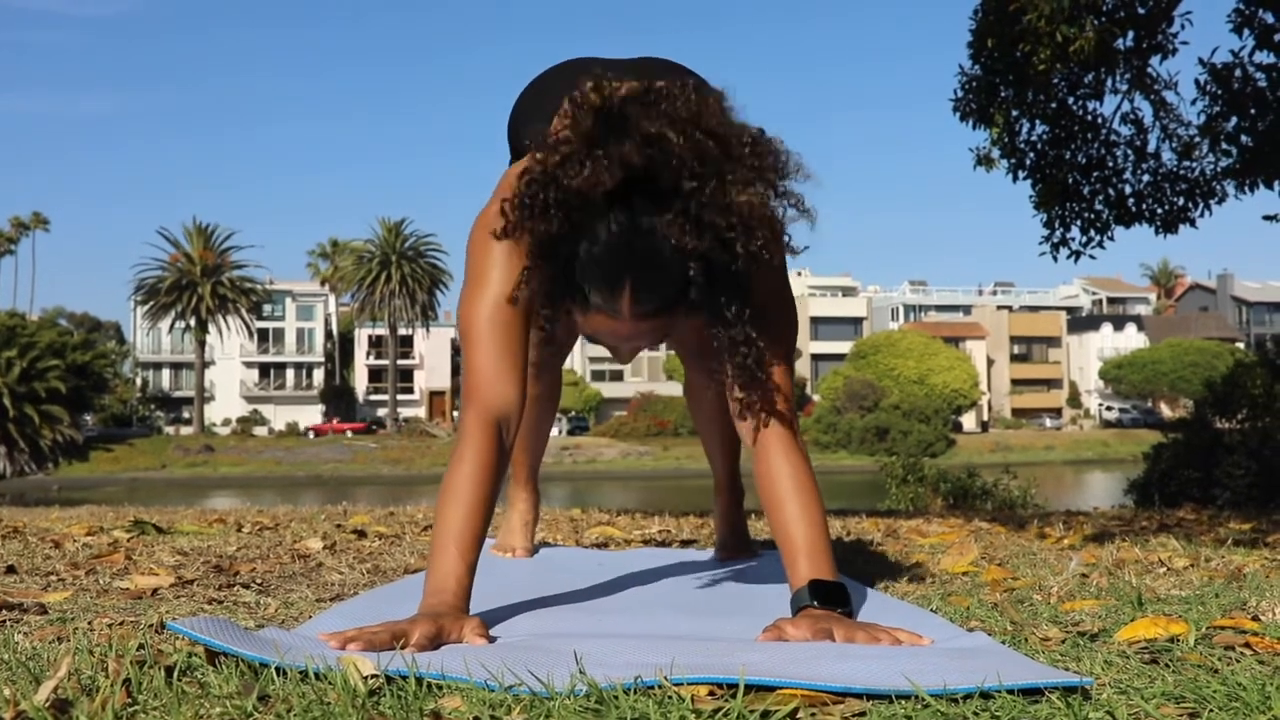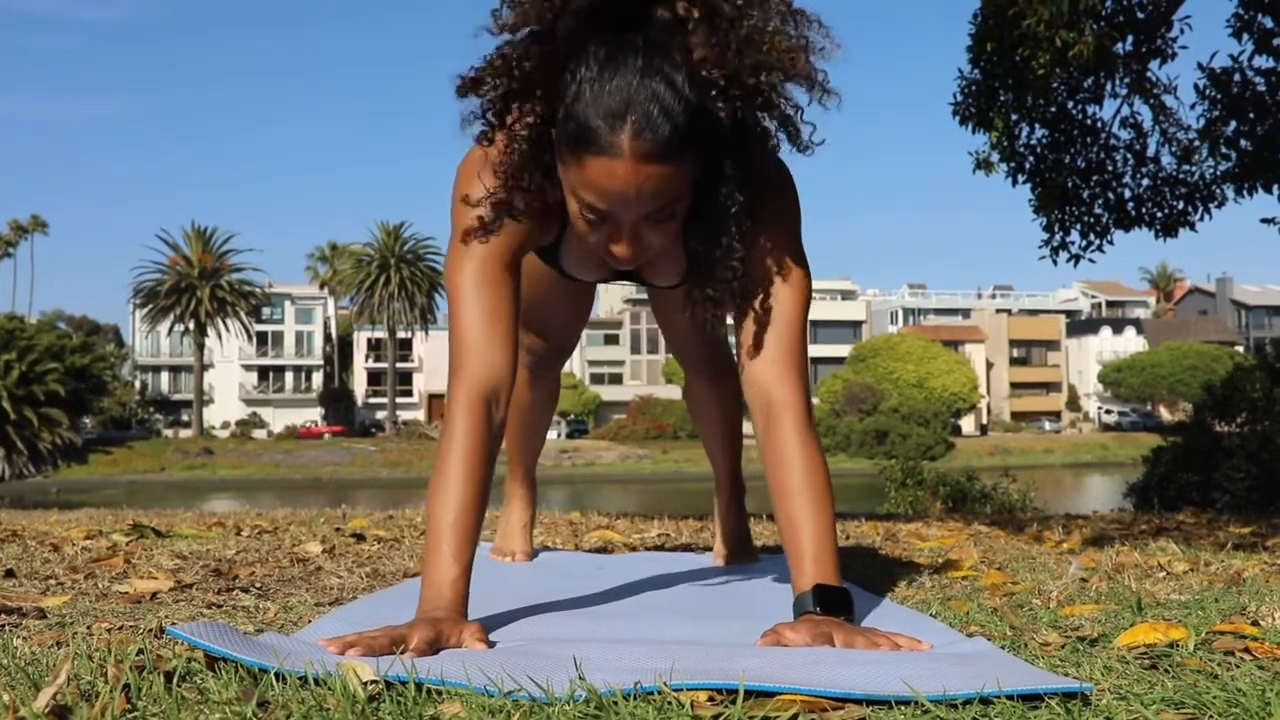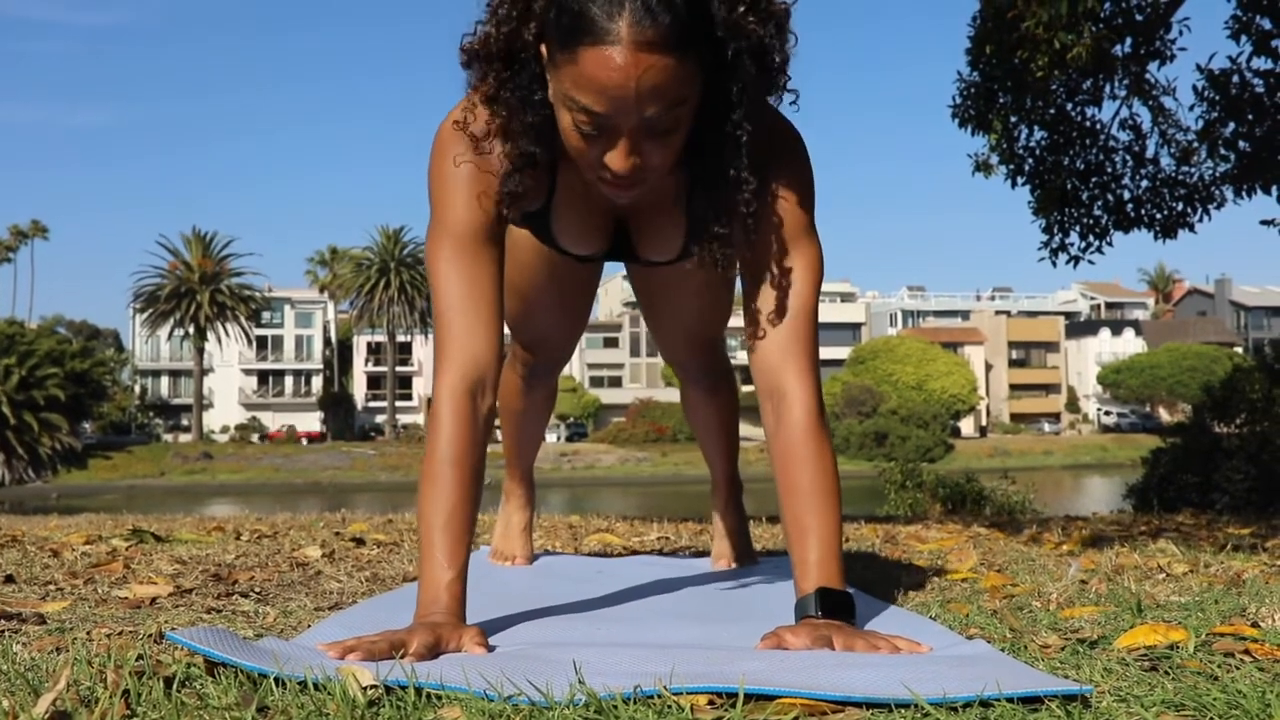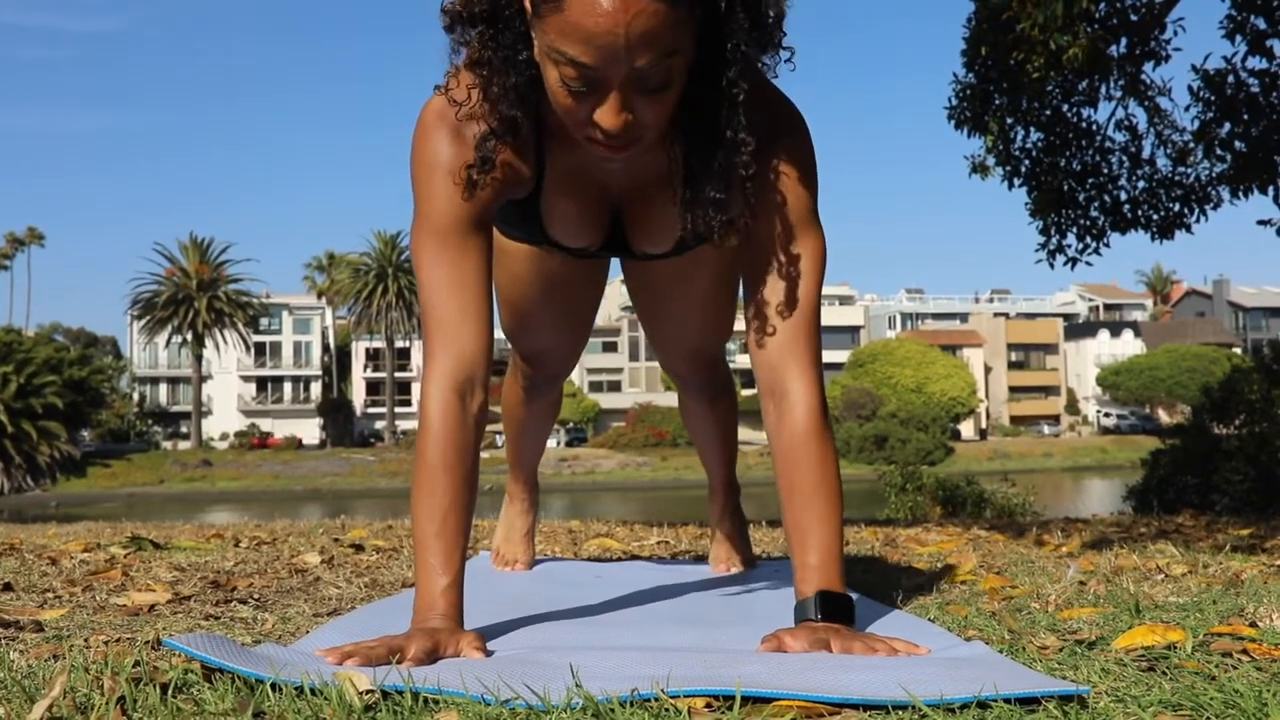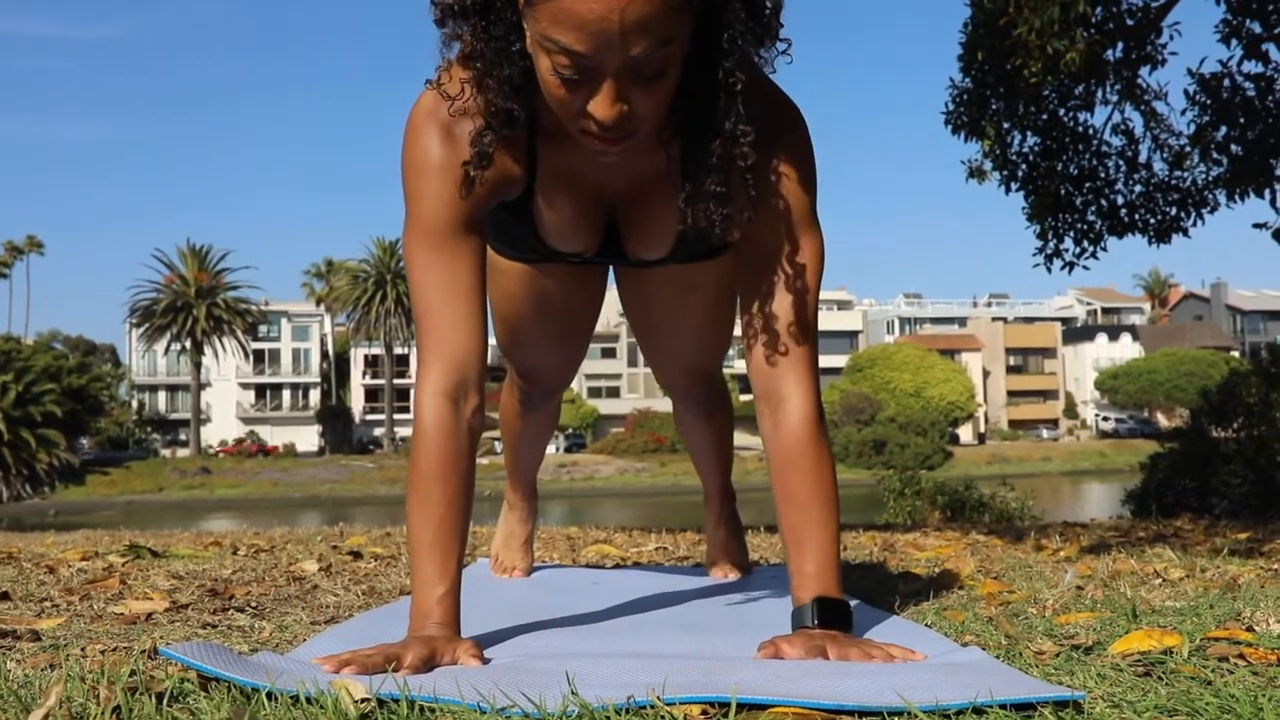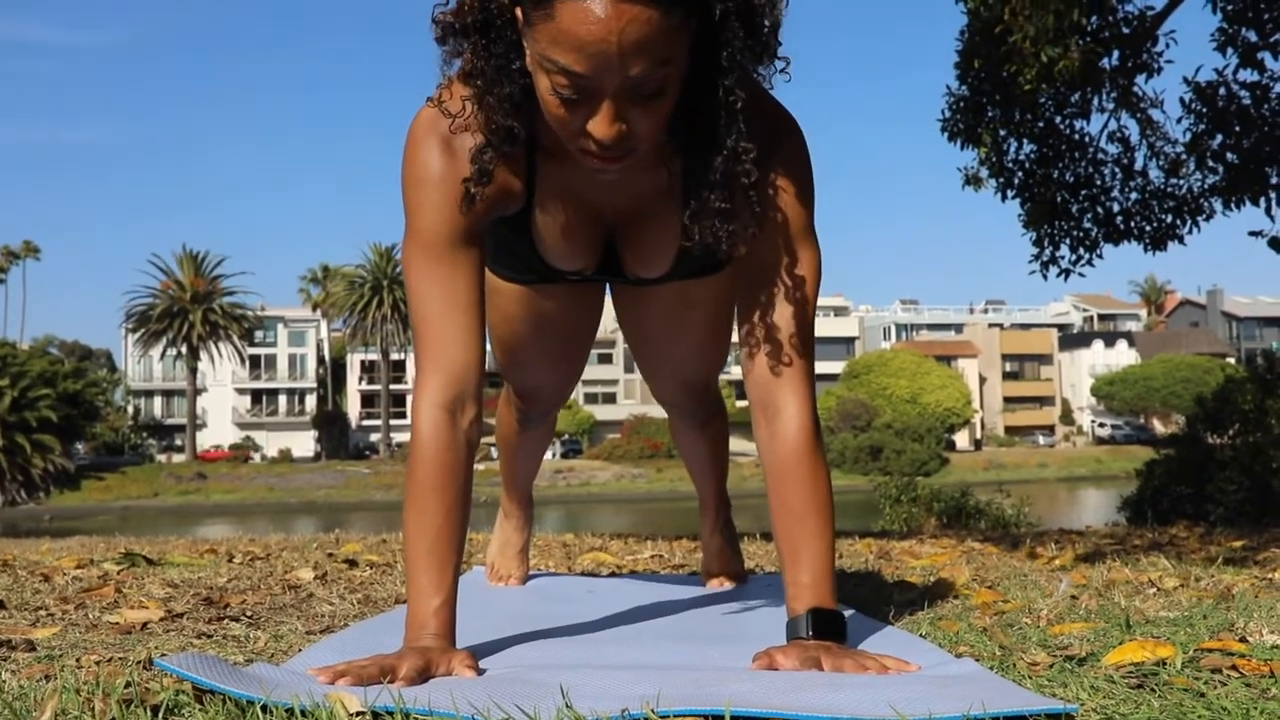
dt=0.4s
person 1, frame 1
left shoulder: (734, 235)
right shoulder: (515, 226)
left elbow: (772, 419)
right elbow: (485, 421)
left wrist: (821, 600)
right wrist: (442, 605)
left knee: (712, 351)
right knee: (537, 348)
left ankle: (727, 500)
right ankle: (522, 497)
person 1, frame 2
left shoulder: (755, 186)
right shoulder: (503, 172)
left elbow: (780, 398)
right elbow: (476, 393)
left wrist: (822, 603)
right wrist: (441, 607)
right hip: (550, 220)
left knee: (707, 354)
right knee: (538, 351)
left ankle: (729, 500)
right ankle: (520, 494)
person 1, frame 3
left shoulder: (761, 150)
right shoulder: (484, 138)
left elbow: (789, 385)
right elbow: (464, 381)
left wrist: (823, 603)
right wrist: (438, 609)
left hip: (689, 228)
right hip: (548, 219)
right knee: (537, 355)
left ankle: (726, 501)
right ankle: (516, 494)
person 1, frame 4
left shoulder: (759, 128)
right shoulder: (465, 121)
left elbow: (790, 380)
right elbow: (454, 379)
left wrist: (823, 606)
right wrist: (436, 615)
left hip: (688, 223)
right hip: (541, 219)
right knee: (541, 363)
left ankle: (724, 504)
right ankle: (520, 496)
person 1, frame 5
left shoulder: (757, 126)
right shoulder: (456, 120)
left elbow: (786, 383)
right elbow: (449, 386)
left wrist: (820, 614)
right wrist: (433, 623)
left hip: (686, 234)
right hip: (534, 232)
right knee: (538, 378)
left ankle: (720, 512)
right ankle: (518, 503)
person 1, frame 6
left shoulder: (757, 141)
right shoulder: (456, 135)
left elbow: (783, 396)
right elbow: (446, 397)
left wrist: (815, 624)
right wrist: (428, 634)
left hip: (683, 256)
right hip: (534, 250)
right knee: (535, 394)
left ankle: (716, 520)
right ankle: (515, 511)
